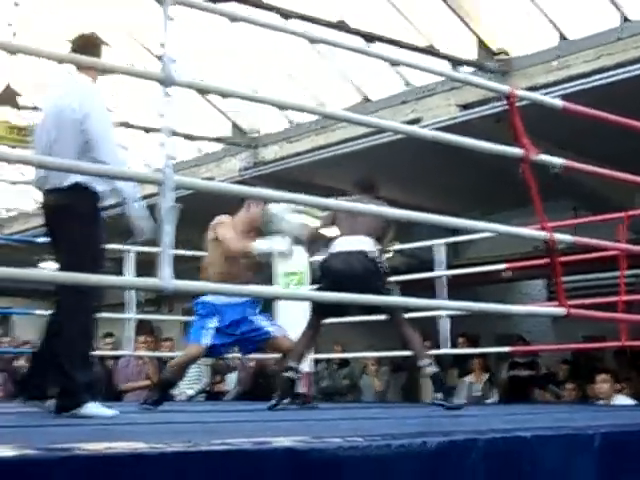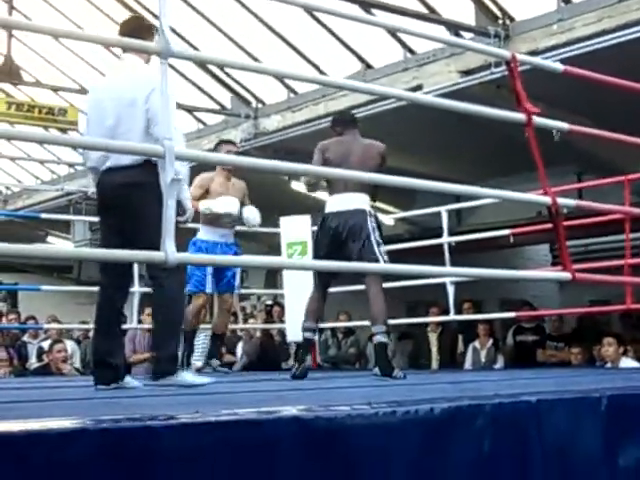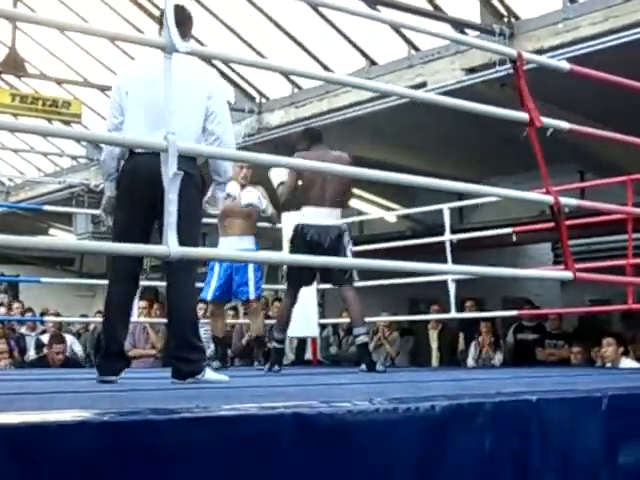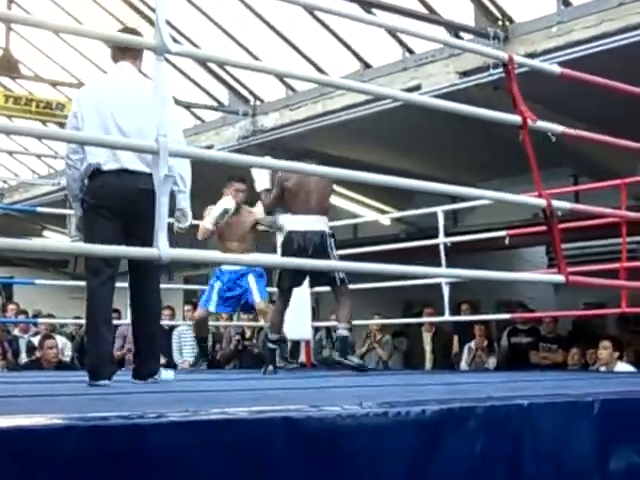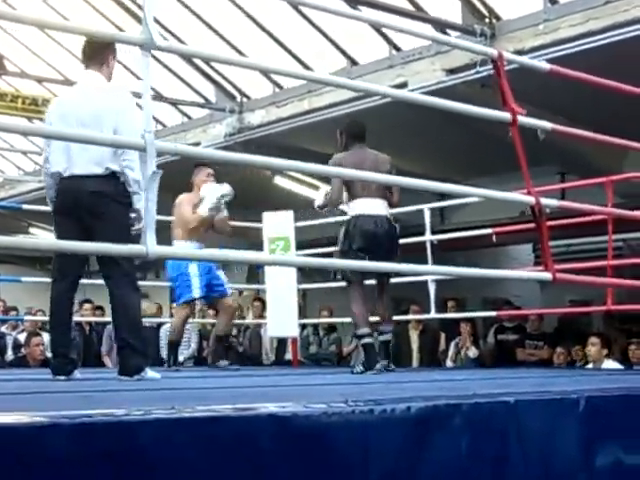
dt=1s
person 1, frame 1
left shoulder: (53, 101)
right shoulder: (88, 98)
left elbow: (42, 159)
right elbow: (108, 157)
right wrist: (136, 209)
left hip: (55, 200)
right hip: (79, 202)
left knee: (70, 297)
right knee: (80, 298)
left ankle: (38, 384)
right ankle: (73, 396)
person 1, frame 2
left shoulder: (99, 88)
right shoulder: (151, 79)
left elbow: (91, 150)
right elbow: (167, 138)
right wrist: (182, 191)
left hip: (108, 183)
right hip: (143, 180)
left knee: (113, 277)
right knee: (166, 273)
left ankle: (108, 370)
right ankle: (167, 365)
person 1, frame 3
left shoulder: (133, 72)
right shoulder: (204, 74)
left elbow: (114, 132)
right elbow: (220, 136)
left wrist: (110, 185)
right wrist: (220, 187)
left hip: (136, 169)
right hip: (181, 171)
left knee: (124, 266)
right knee: (180, 267)
left ankle: (110, 362)
right ankle: (188, 365)
person 1, frame 4
left shoulder: (87, 94)
right shoulder: (155, 93)
left elbow: (73, 155)
right elbow: (174, 149)
left wrist: (77, 204)
right wrist: (182, 199)
left hip: (102, 188)
right hip: (144, 188)
left knee: (100, 275)
right knee: (145, 278)
left ankle: (100, 366)
right ankle: (147, 367)
person 1, frame 5
left shoulder: (59, 102)
right shoulder: (117, 97)
left elbow: (48, 160)
right elbow: (130, 153)
left wrist: (54, 203)
right wrist: (138, 199)
left hip: (67, 191)
right hip: (104, 190)
left knee: (64, 277)
right knee: (120, 277)
left ankle: (62, 363)
right ankle: (133, 364)
person 2, frame 1
left shoulder: (342, 202)
right shoulder: (387, 209)
left elbow: (314, 234)
right elbow: (384, 245)
left hip: (335, 260)
right hip: (364, 259)
left knee: (311, 328)
right knee: (402, 324)
left ankle: (284, 391)
person 2, frame 2
left shoulder: (325, 147)
right shoulder: (379, 149)
left elbow: (311, 182)
left wrist: (329, 183)
left hip: (332, 217)
right hip: (360, 215)
left knee: (320, 287)
right knee: (373, 282)
left ankle: (302, 356)
right ankle: (382, 359)
person 2, frame 3
left shoulder: (299, 160)
right shoulder: (345, 159)
left elbow: (285, 199)
left wrist: (284, 181)
left hip: (306, 229)
right hip: (334, 229)
left knee: (290, 295)
right knee: (348, 290)
left ankle: (275, 357)
right ankle: (365, 356)
person 2, frame 4
left shoulder: (285, 175)
right shoulder: (328, 175)
left elbow: (268, 206)
left wrist: (263, 185)
left hip: (294, 236)
right hip: (321, 235)
left knee: (282, 297)
right knee: (342, 292)
left ankle: (271, 359)
right ankle: (343, 347)
person 2, frame 5
left shoulder: (340, 160)
right shoulder: (385, 159)
left elbow: (335, 197)
right elbow: (395, 199)
left wrist: (322, 202)
left hip: (359, 222)
right hip: (385, 223)
left knee: (355, 287)
right knee: (382, 288)
left ankle: (368, 353)
right ankle: (385, 354)
person 3, frame 1
left shoulder: (254, 236)
right shoulder: (222, 222)
right elbow: (236, 249)
right wrist: (270, 245)
left hip: (246, 306)
right hip: (214, 305)
left knee: (287, 347)
right knee: (193, 352)
right ankle: (156, 394)
person 3, frame 2
left shoulder: (241, 185)
right shoulder: (205, 178)
left elbow: (246, 209)
left wrist: (249, 215)
right wrist: (214, 205)
left hip: (228, 246)
right hip: (205, 243)
left knee: (227, 304)
right knee: (200, 300)
left ankle: (213, 357)
right ankle: (187, 354)
person 3, frame 3
left shoulder: (258, 192)
left elbow: (272, 216)
right elbow: (206, 207)
left wrist: (260, 204)
right wrist: (222, 195)
left hip: (247, 253)
left knee: (253, 305)
right knee: (215, 307)
left ankle: (259, 357)
right ankle: (220, 355)
person 3, frame 4
left shoulder: (251, 213)
right shoulder: (213, 210)
left elbow: (274, 225)
right elbow: (201, 236)
right wrist: (216, 215)
left hip: (249, 271)
right hip: (225, 272)
left knee: (263, 309)
right knee: (200, 316)
person 3, frame 5
left shoulder: (209, 200)
right shoulder: (185, 199)
left elbow: (226, 230)
right elbow: (191, 223)
left wrist: (220, 207)
right wrist: (209, 202)
left hip: (203, 257)
right hip: (183, 257)
left knee: (228, 304)
right knee: (185, 308)
left ankle: (218, 355)
right ankle: (171, 359)
